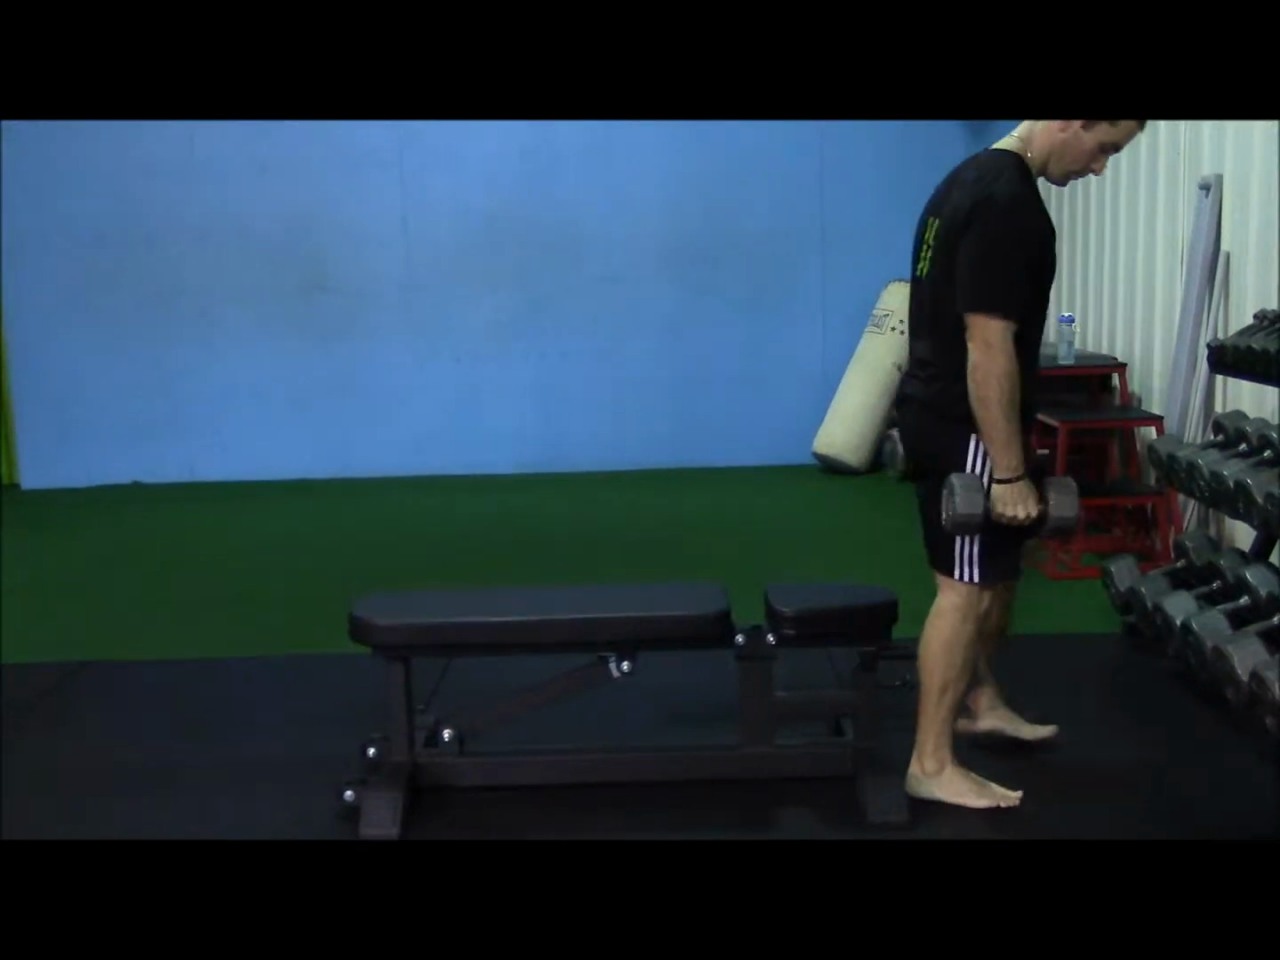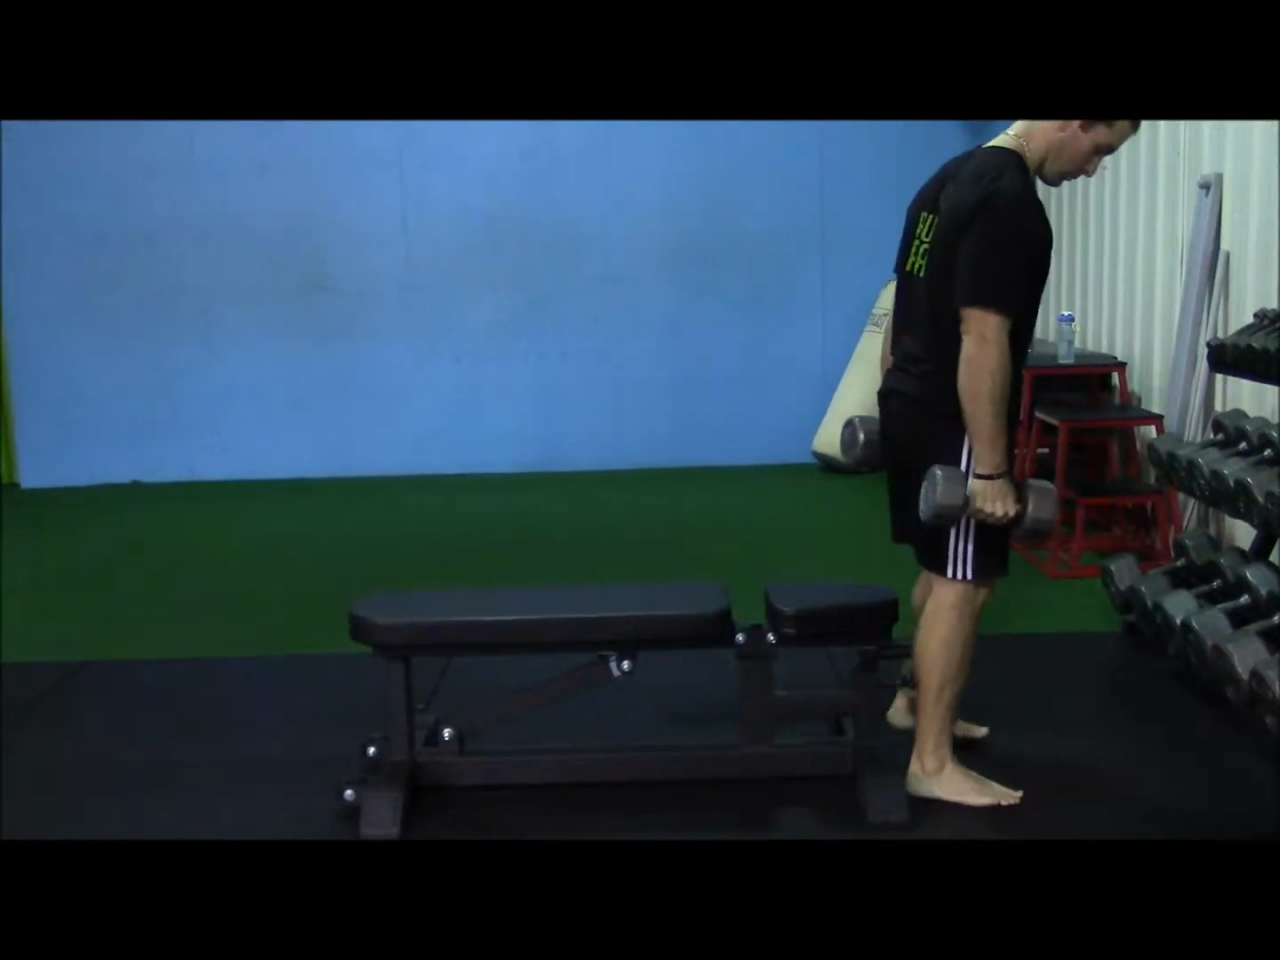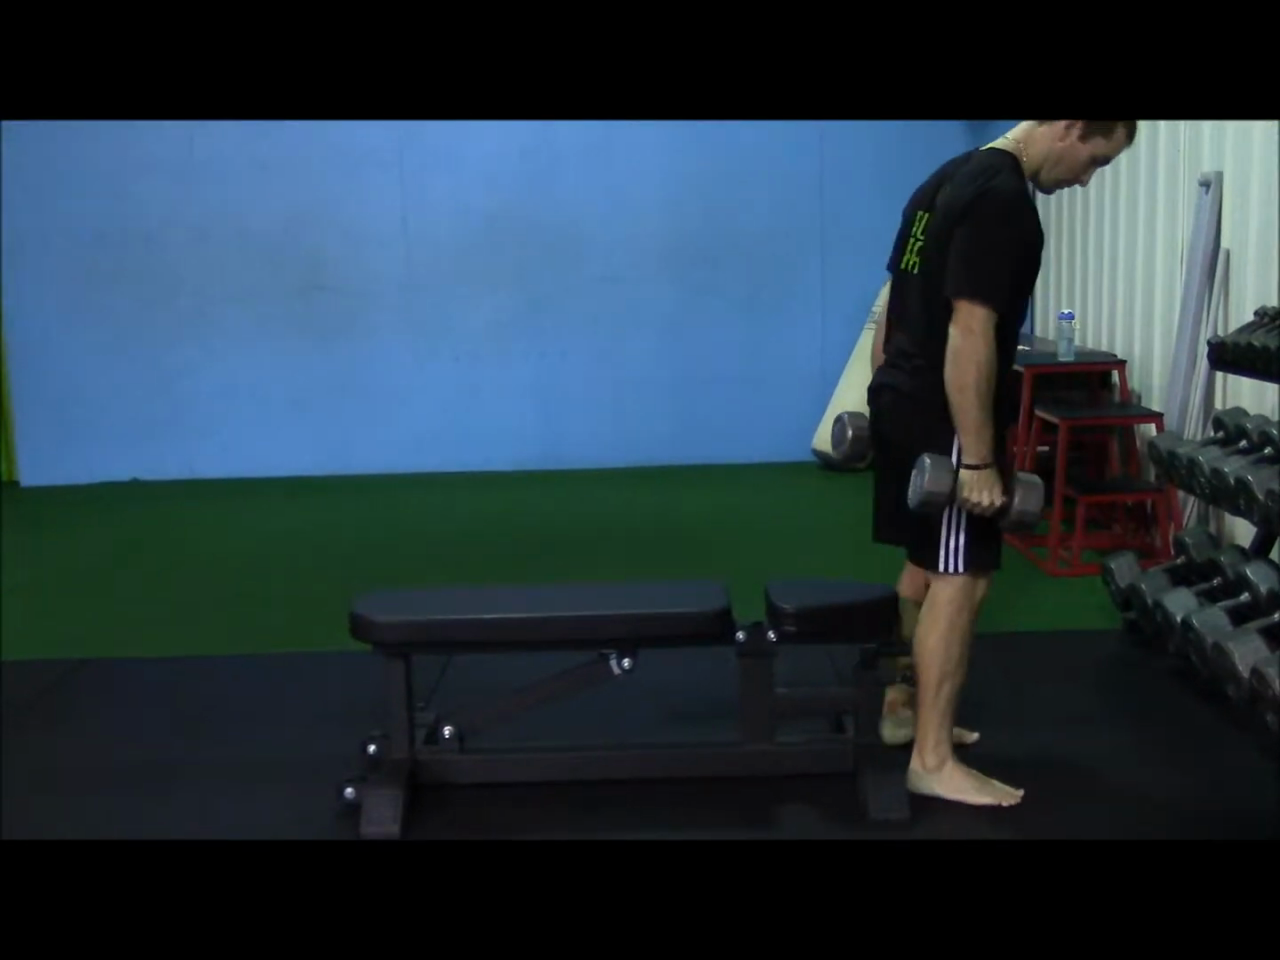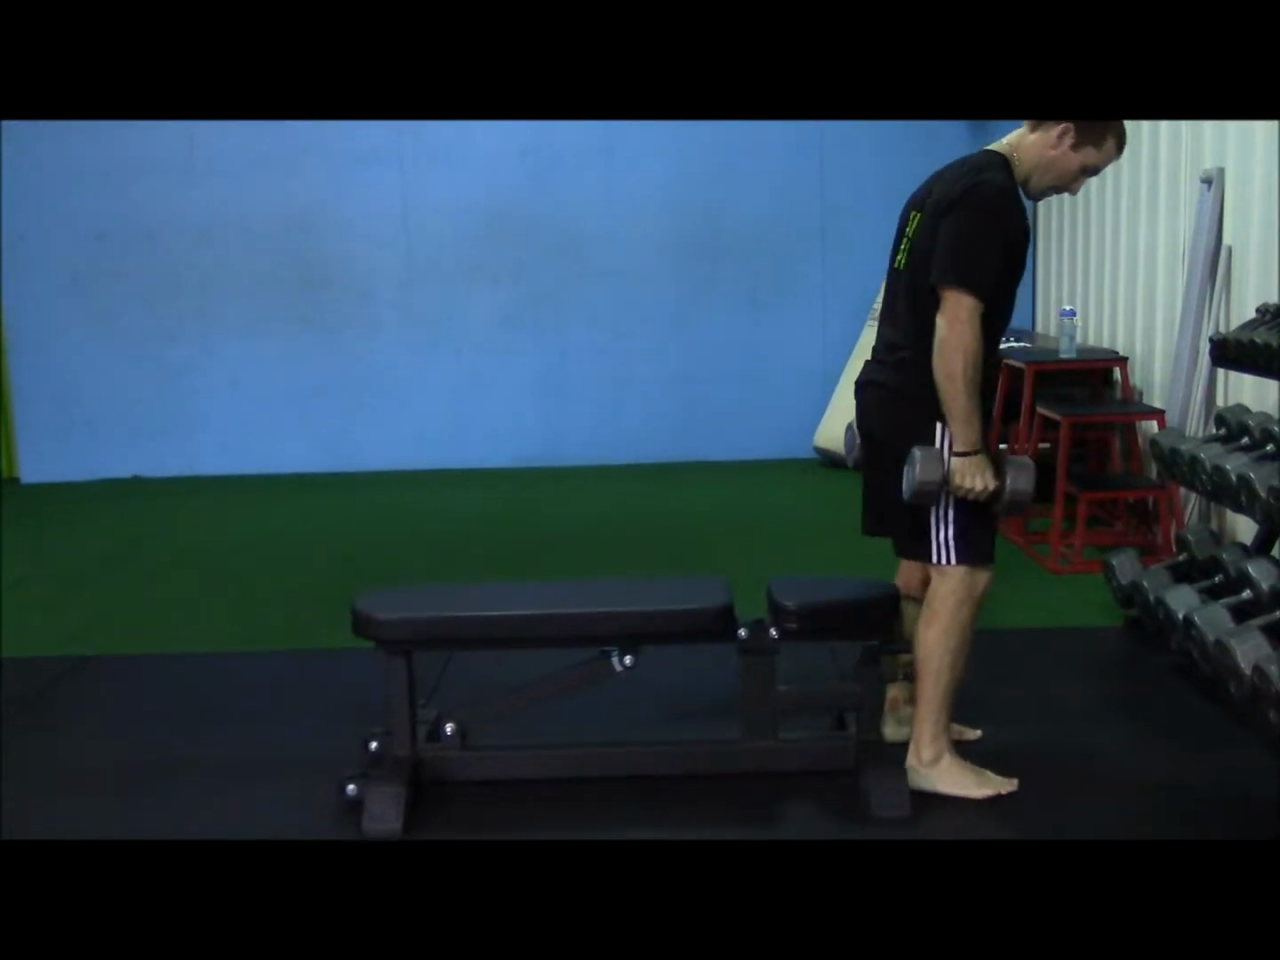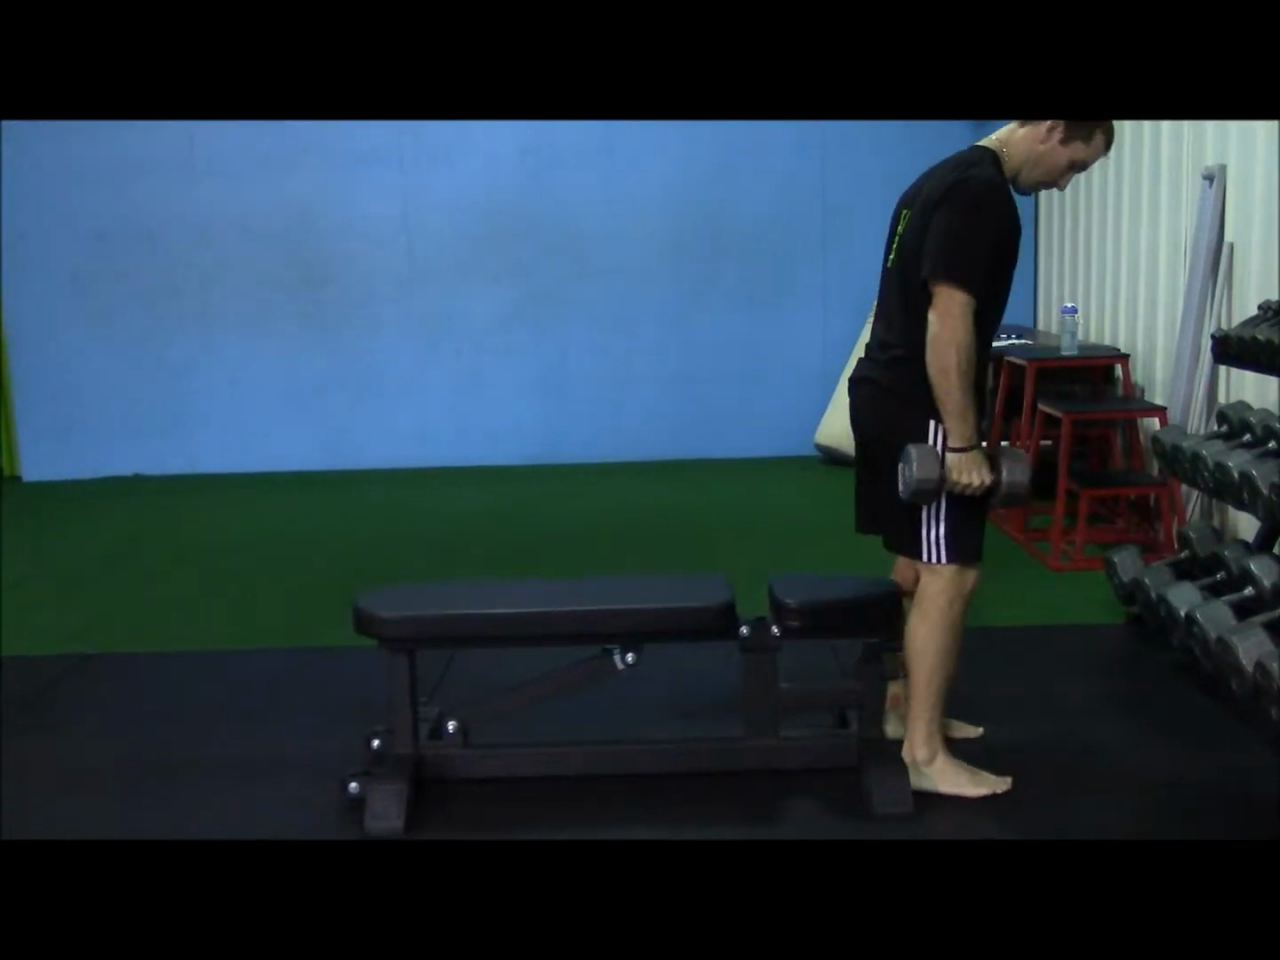
dt=0.2s
person 1, frame 1
left shoulder: (973, 178)
right shoulder: (1010, 204)
right elbow: (988, 347)
right wrist: (1010, 473)
left hip: (934, 409)
right hip: (964, 426)
left knee: (998, 569)
right knee: (969, 589)
left ankle: (977, 700)
right ankle: (931, 764)
person 1, frame 2
left shoulder: (958, 176)
right shoulder: (1010, 203)
left elbow: (911, 305)
right elbow: (983, 342)
left wrist: (897, 390)
right wrist: (991, 469)
left hip: (912, 404)
right hip: (950, 421)
left knee: (943, 572)
right knee: (963, 586)
left ankle: (915, 698)
right ankle: (931, 763)
person 1, frame 3
left shoulder: (956, 177)
right shoulder: (1004, 200)
left elbow: (901, 300)
right elbow: (970, 335)
left wrist: (888, 380)
right wrist: (977, 460)
left hip: (901, 400)
right hip: (937, 416)
left knee: (924, 570)
right knee: (960, 581)
left ankle: (901, 706)
right ankle: (933, 761)
person 1, frame 4
left shoulder: (959, 179)
right shoulder: (993, 196)
right elbow: (957, 324)
right wrist: (968, 447)
left hip: (890, 395)
right hip: (923, 411)
left knee: (919, 567)
right knee: (962, 574)
left ankle: (901, 706)
right ankle: (929, 755)
person 1, frame 5
left shoulder: (953, 176)
right shoulder: (982, 190)
right elbow: (949, 319)
right wrist: (964, 442)
left hip: (886, 392)
right hip: (918, 407)
left knee: (915, 564)
right knee: (950, 572)
left ankle: (902, 704)
right ankle: (925, 753)
